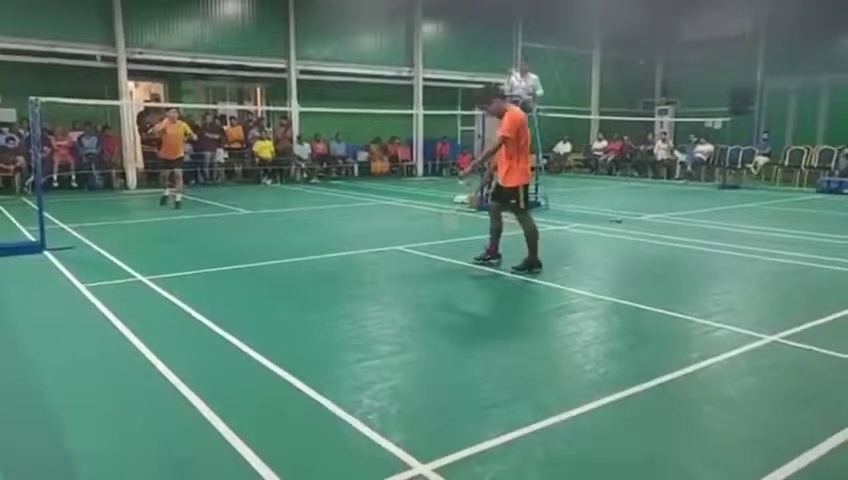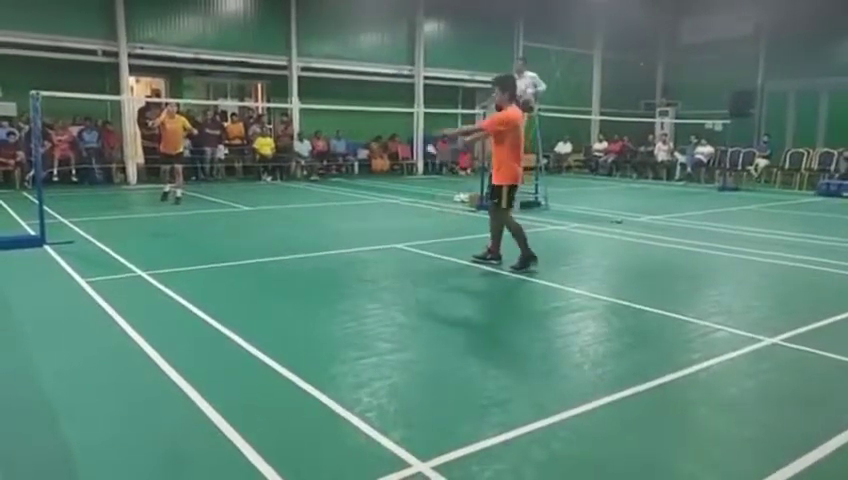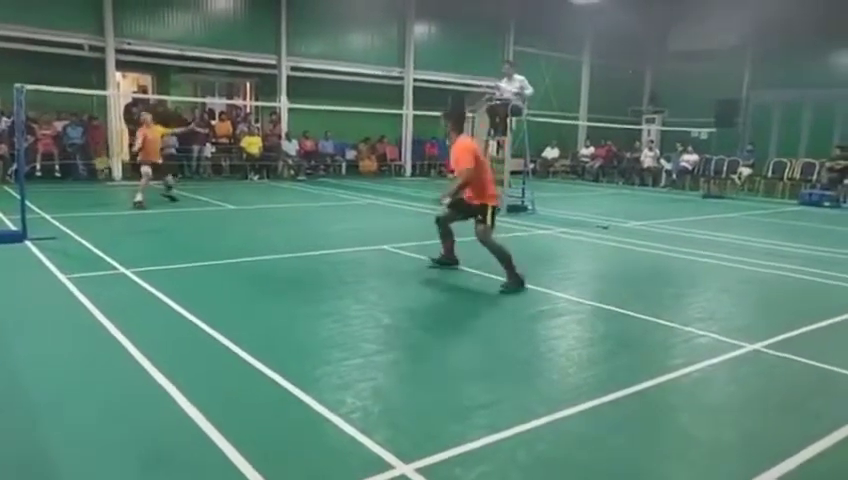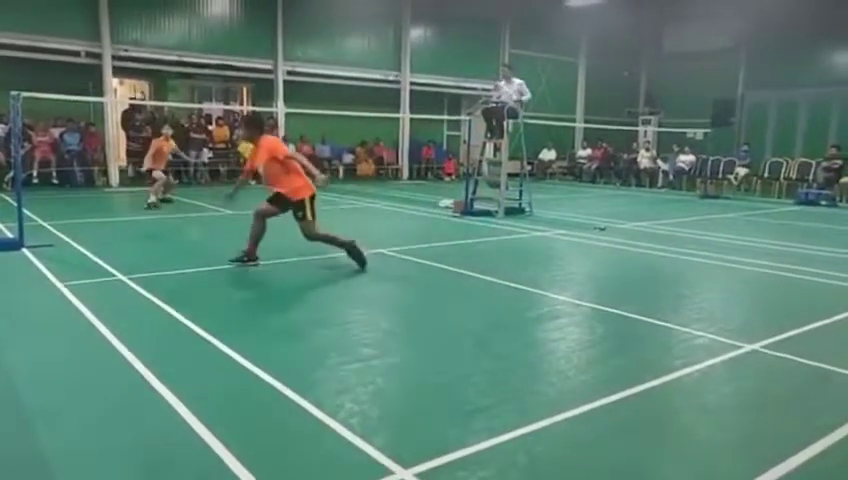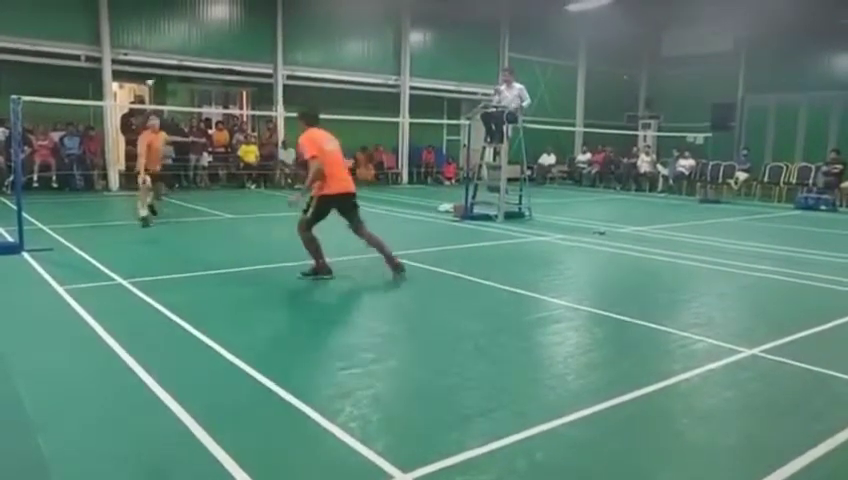
dt=1s
person 1, frame 1
left shoulder: (513, 115)
right shoulder: (508, 116)
left elbow: (496, 146)
left wrist: (473, 165)
right wrist: (490, 171)
left hip: (516, 176)
right hip: (505, 175)
left knee: (523, 216)
right knee: (494, 209)
left ankle: (533, 261)
right ankle: (493, 253)
person 1, frame 2
left shoulder: (507, 116)
right shoulder: (512, 114)
left elbow: (476, 128)
right elbow: (486, 130)
left wrist: (452, 132)
right wrist: (466, 139)
left hip: (506, 175)
right hip: (502, 173)
left knee: (503, 215)
right knee: (495, 213)
left ankle: (527, 255)
right ankle: (493, 252)
person 1, frame 3
left shoulder: (464, 145)
right shoulder: (457, 145)
left elbow: (467, 176)
left wrist: (450, 195)
right wrist: (451, 196)
left hip: (485, 199)
right hip: (470, 197)
left knee: (483, 236)
right knee: (441, 219)
left ankle: (514, 277)
right ankle: (448, 256)
person 1, frame 4
left shoulder: (271, 143)
right shoulder: (255, 151)
left elbow: (296, 157)
right elbow: (246, 174)
left wrist: (316, 173)
right wrist: (234, 190)
left hip: (301, 192)
right hip: (285, 192)
left knee: (310, 234)
right knee: (260, 213)
left ankle: (348, 246)
right ankle: (250, 254)
person 1, frame 5
left shoulder: (306, 138)
right shoulder: (329, 136)
left elbow: (316, 168)
left wrist: (302, 194)
left hip: (329, 192)
right hip: (347, 188)
left knee: (303, 227)
right knee: (359, 229)
left ankle: (321, 267)
right ankle: (392, 261)
